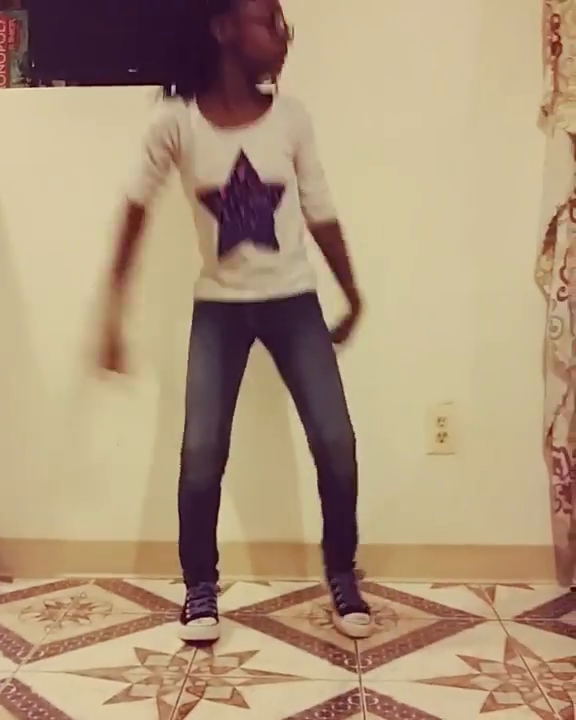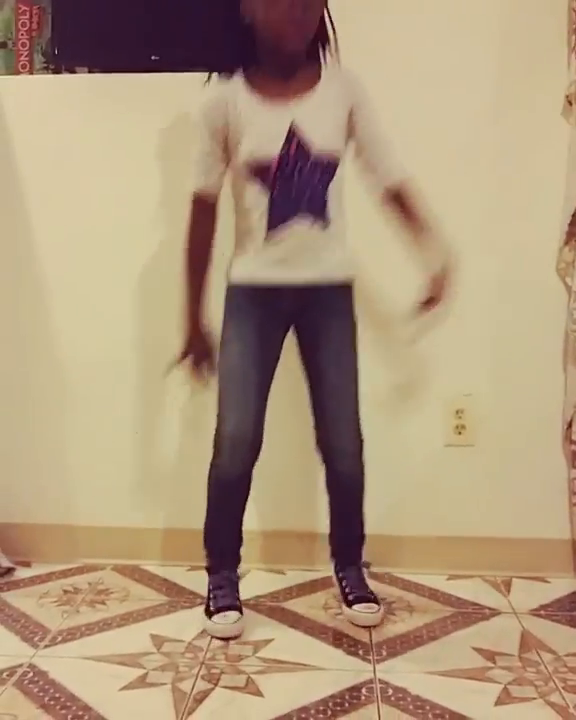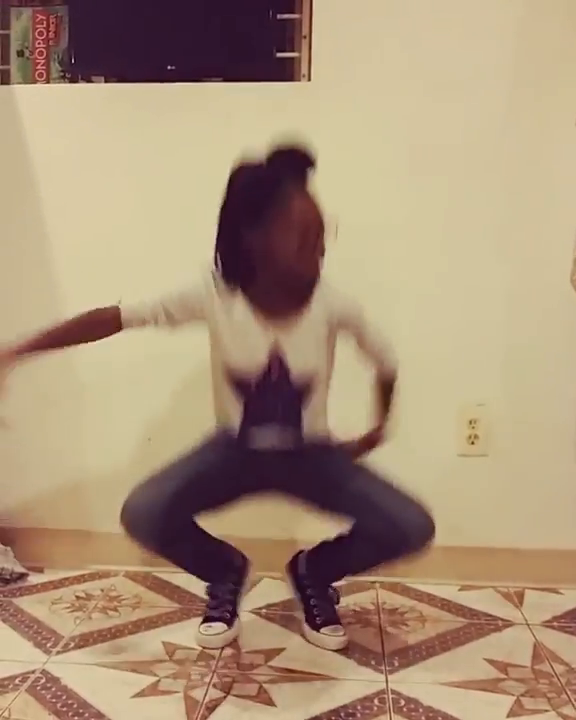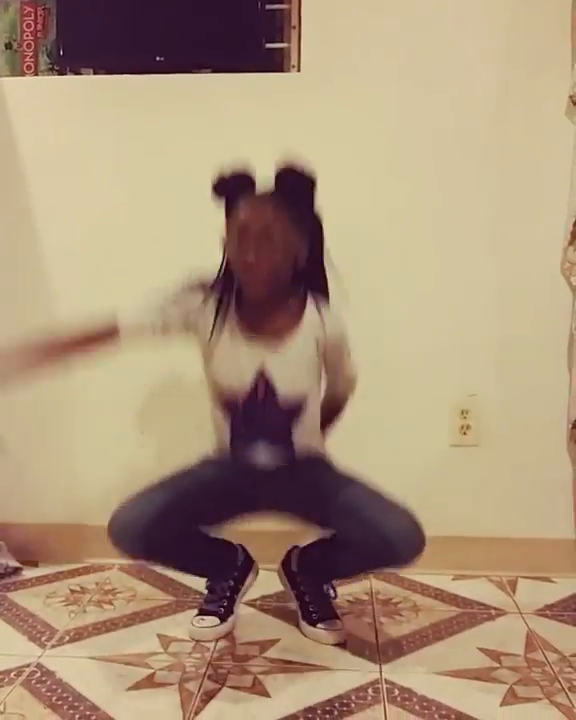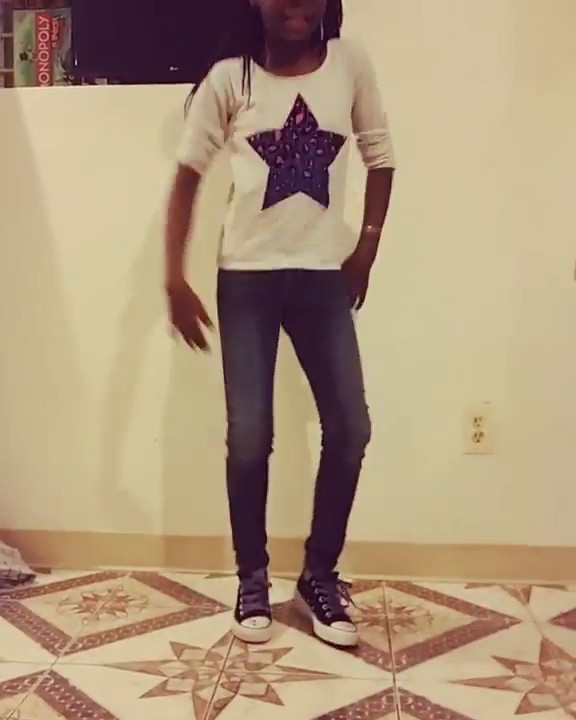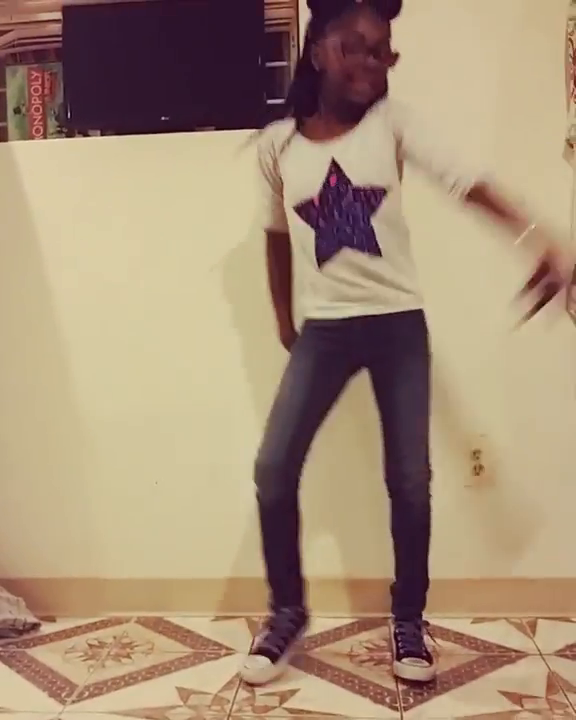
dt=0.7s
person 1, frame 1
left shoulder: (291, 118)
right shoulder: (176, 123)
left elbow: (320, 213)
right elbow: (135, 212)
left wrist: (353, 295)
right wrist: (114, 311)
left hip: (292, 300)
right hip: (219, 307)
left knee: (336, 445)
right knee: (202, 454)
left ankle: (342, 575)
right ankle: (200, 585)
person 1, frame 2
left shoulder: (345, 88)
right shoulder: (225, 100)
left elbow: (391, 183)
right elbow: (203, 207)
left wrist: (435, 255)
right wrist: (194, 316)
left hip: (334, 291)
right hip: (252, 290)
left knee: (341, 441)
right knee: (235, 439)
left ankle: (348, 566)
right ankle: (222, 575)
person 1, frame 3
left shoulder: (334, 308)
right shoulder: (212, 300)
left elbow: (384, 365)
right elbow: (110, 316)
left wrist: (379, 423)
left hip: (311, 454)
right hip: (235, 451)
left knee: (413, 529)
right knee: (143, 516)
left ankle: (316, 568)
right ankle: (223, 569)
person 1, frame 4
left shoulder: (326, 324)
right shoulder: (202, 308)
right elbow: (107, 332)
left wrist: (306, 441)
left hip: (302, 469)
right hip: (231, 469)
left knee: (401, 540)
right knee: (130, 529)
left ankle: (309, 571)
right ankle: (227, 567)
person 1, frame 5
left shoulder: (351, 63)
right shoulder: (230, 79)
left elbow: (380, 159)
right elbow: (187, 173)
left wrist: (367, 243)
right wrist: (174, 275)
left hip: (324, 278)
right hip: (246, 278)
left knee: (349, 431)
right knee: (248, 438)
left ankle: (320, 577)
right ankle: (252, 578)
person 1, frame 6
left shoulder: (394, 122)
right shoulder: (278, 144)
left elbow: (465, 181)
right wrist: (284, 324)
left hip: (398, 326)
right hip: (323, 330)
left knee: (409, 481)
right knee: (274, 466)
left ankle: (408, 621)
right ankle: (286, 612)
